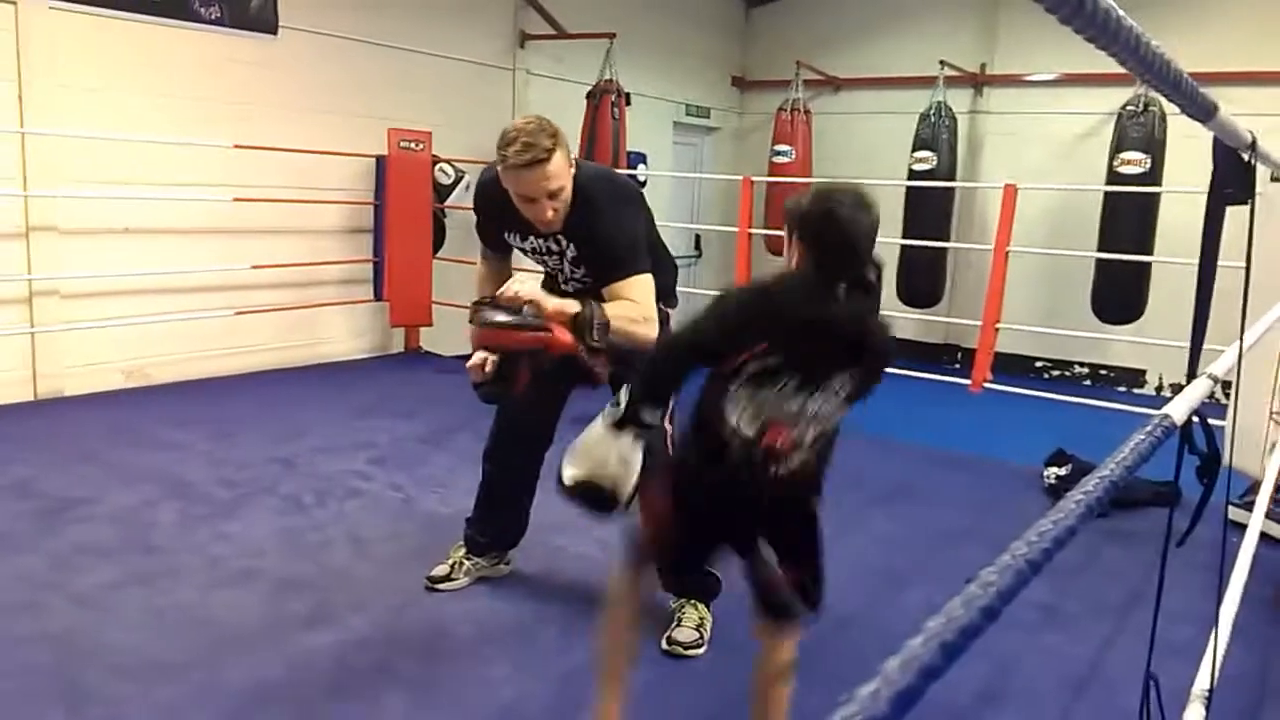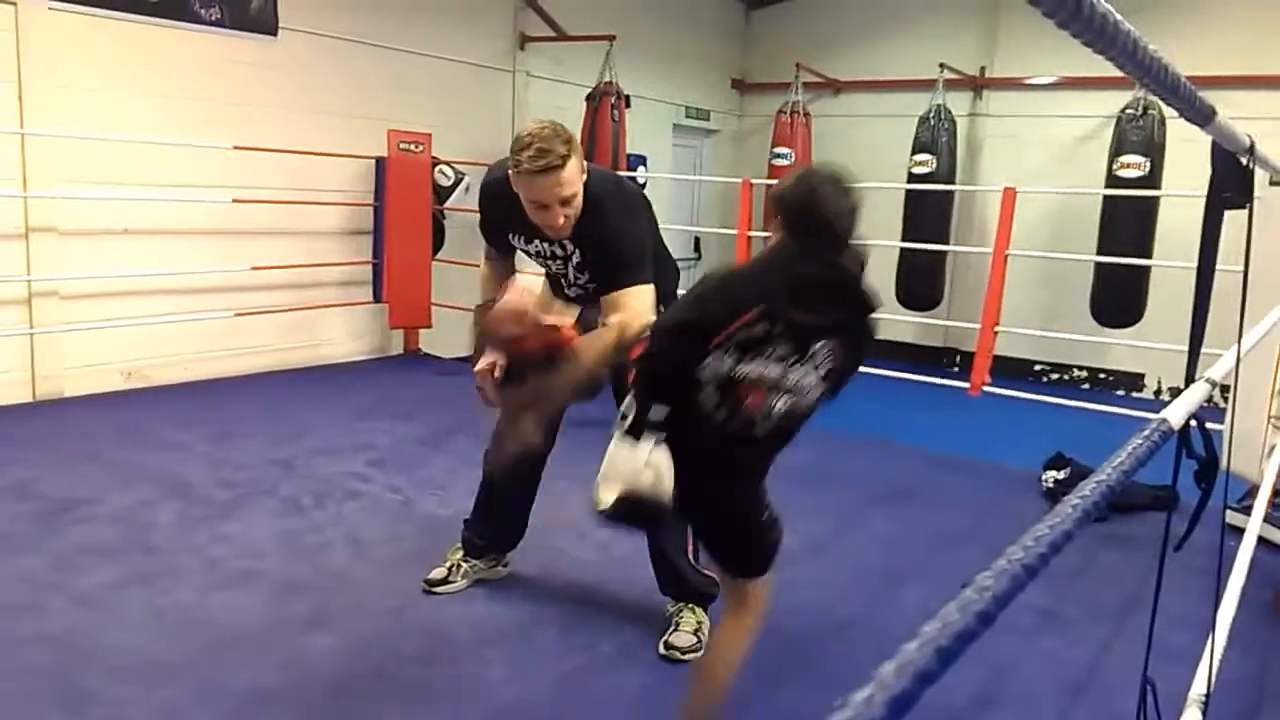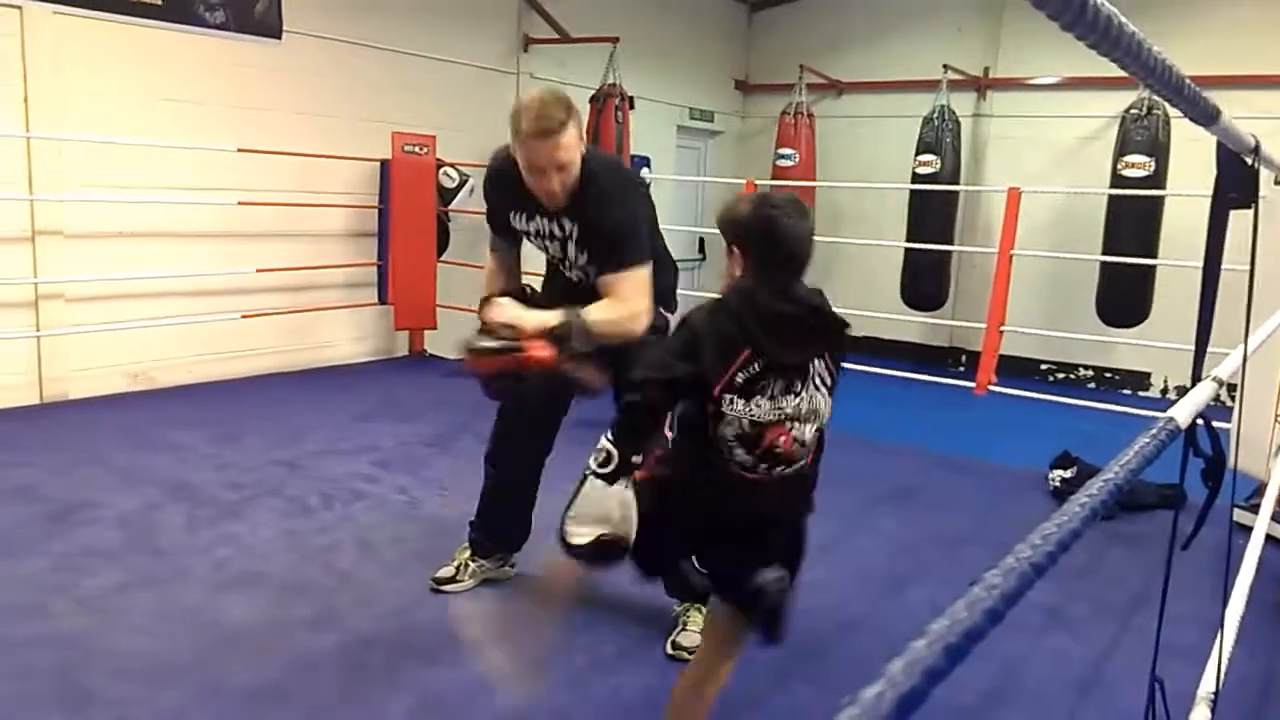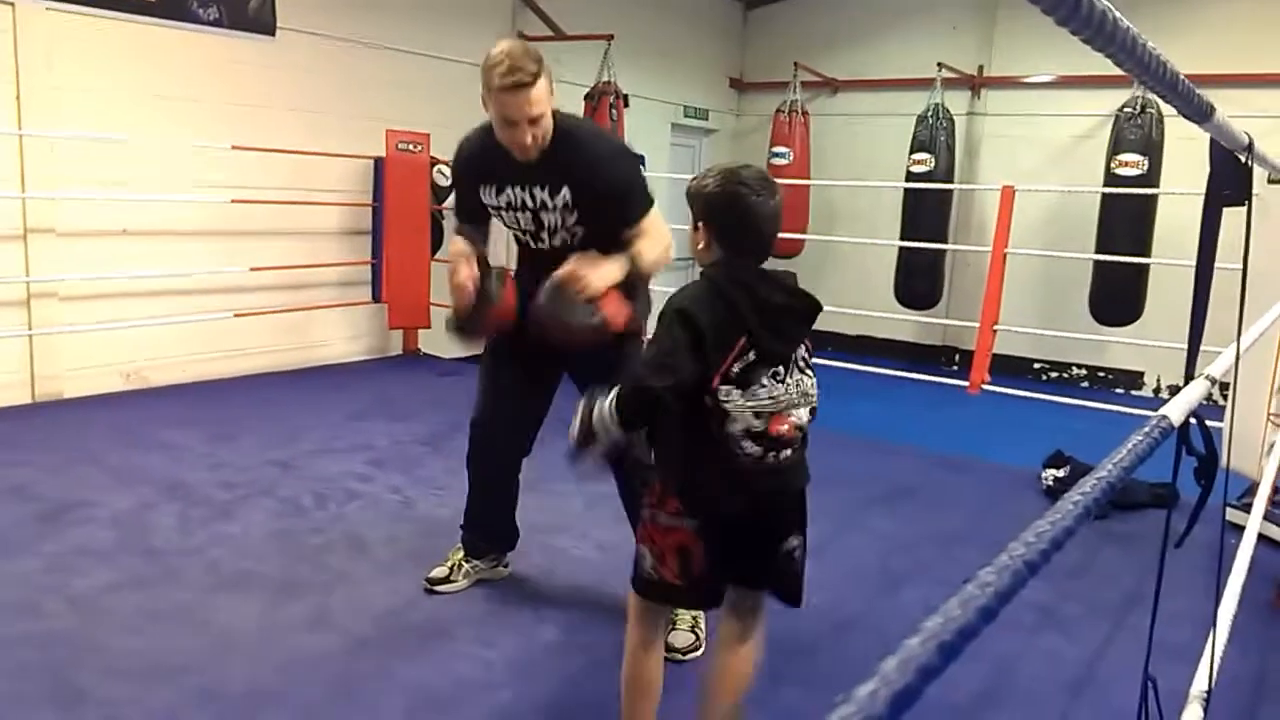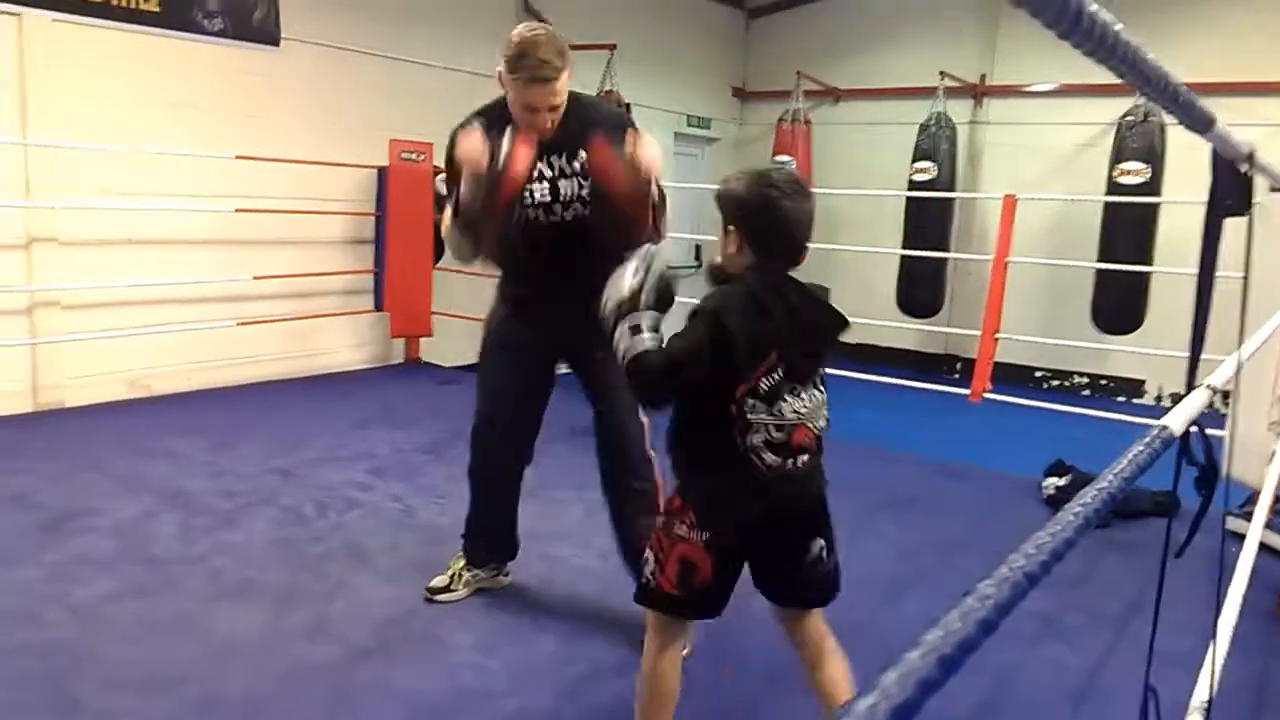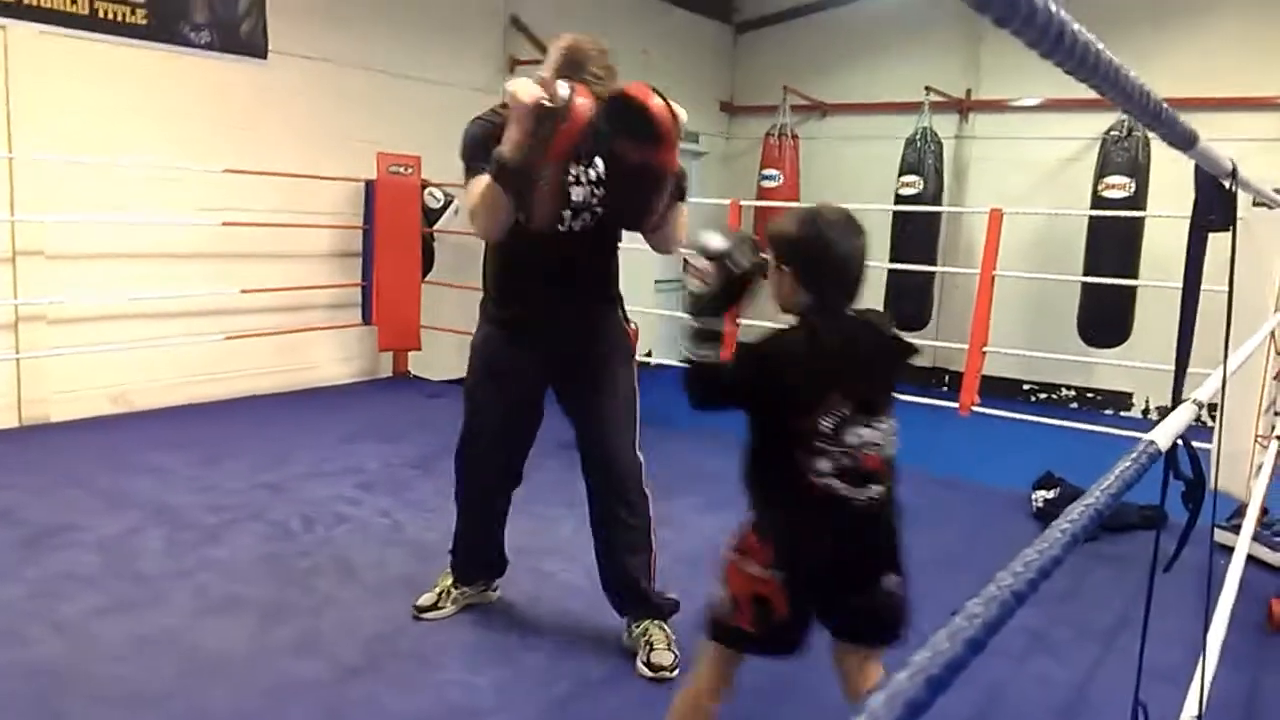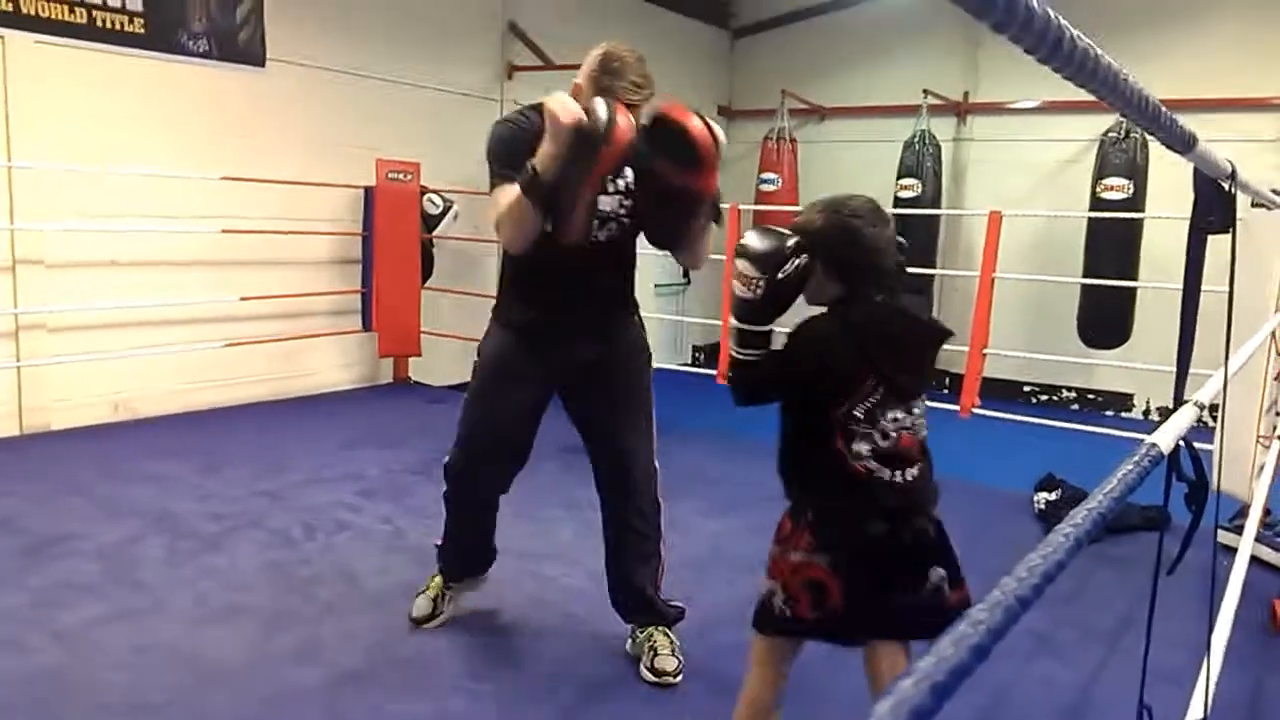
dt=0.2s
person 1, frame 1
left shoulder: (611, 201)
right shoulder: (490, 191)
left elbow: (641, 325)
right elbow: (495, 263)
left wrist: (552, 306)
left hip: (634, 309)
right hip: (556, 305)
right knee: (515, 428)
left ankle: (692, 594)
right ankle: (485, 549)
person 1, frame 2
left shoulder: (620, 209)
right shoulder: (498, 191)
left elbow: (631, 328)
right elbow: (497, 264)
left wrist: (553, 316)
right wrist: (493, 344)
left hip: (638, 319)
right hip: (562, 311)
right knee: (516, 431)
left ankle: (690, 598)
right ankle: (481, 551)
person 1, frame 3
left shoulder: (617, 189)
right shoulder: (501, 177)
left elbow: (632, 314)
right elbow: (503, 251)
left wrist: (541, 320)
right wrist: (498, 311)
left hip: (625, 318)
right hip: (556, 313)
right knee: (515, 433)
left ankle: (693, 594)
right ankle: (492, 549)
person 1, frame 4
left shoulder: (598, 153)
right shoulder: (475, 158)
left elbow: (657, 244)
right elbow: (468, 237)
left wrist: (614, 271)
right wrist: (465, 269)
right hip: (530, 308)
left knee: (634, 451)
right knee: (493, 432)
right ankle: (485, 549)
person 1, frame 5
left shoulder: (605, 123)
right shoulder: (475, 137)
right elbow: (464, 248)
left wrist: (646, 183)
right wrist: (468, 195)
left hip: (602, 305)
right hip: (524, 308)
left knee: (624, 443)
right knee: (495, 437)
right ankle: (486, 557)
person 1, frame 6
left shoulder: (619, 140)
right shoulder: (491, 130)
left elbow: (666, 242)
right elbow: (487, 225)
left wrist: (664, 169)
right wrist: (518, 138)
left hip: (594, 330)
right hip: (510, 328)
left knee: (617, 471)
right knee: (482, 463)
left ankle: (644, 615)
right ankle: (476, 575)
person 1, frame 7
left shoulder: (653, 148)
right shoulder: (520, 133)
left elbow: (689, 251)
right elbow: (513, 232)
left wrist: (702, 186)
right wrist: (553, 152)
left hip: (610, 337)
right hip: (524, 333)
left knee: (631, 479)
right knee: (475, 465)
left ankle: (648, 620)
right ankle: (457, 570)
person 2, frame 1
left shoulder: (752, 304)
right shoulder: (870, 340)
left elbow: (668, 363)
left wrist: (621, 429)
left hip: (698, 484)
right hip: (781, 507)
left knee: (636, 566)
right knee: (780, 628)
person 2, frame 2
left shoulder: (734, 287)
right shoulder: (854, 320)
left elbow: (664, 353)
left wrist: (637, 428)
left hip: (683, 444)
right hip: (732, 476)
right knee: (746, 605)
person 2, frame 3
left shoulder: (709, 324)
right shoulder: (825, 331)
left elbow: (645, 400)
left wrist: (602, 474)
left hip: (689, 492)
right hip: (772, 519)
right knee: (725, 641)
person 2, frame 4
left shoulder: (693, 307)
right shoulder: (789, 302)
left elbow: (646, 398)
left wrist: (597, 417)
left hip: (697, 496)
right hip: (777, 494)
left knee: (646, 623)
right knee: (744, 623)
person 2, frame 5
left shoulder: (722, 316)
right shoulder: (811, 312)
left elbow: (653, 381)
left wrist: (633, 313)
left hip: (716, 502)
right hip: (795, 500)
left knee: (664, 632)
right knee: (808, 626)
person 2, frame 6
left shoulder: (782, 356)
right shoulder: (878, 343)
left elbow: (706, 389)
left wrist: (707, 311)
left hip: (791, 537)
right hip: (868, 532)
left knee: (718, 661)
right knee: (859, 657)
person 2, frame 7
left shoulder: (820, 339)
right shoulder: (910, 328)
left elbow: (747, 384)
left wrist: (752, 309)
left hip: (831, 525)
right hip: (906, 522)
left knee: (771, 654)
right knee: (886, 650)
